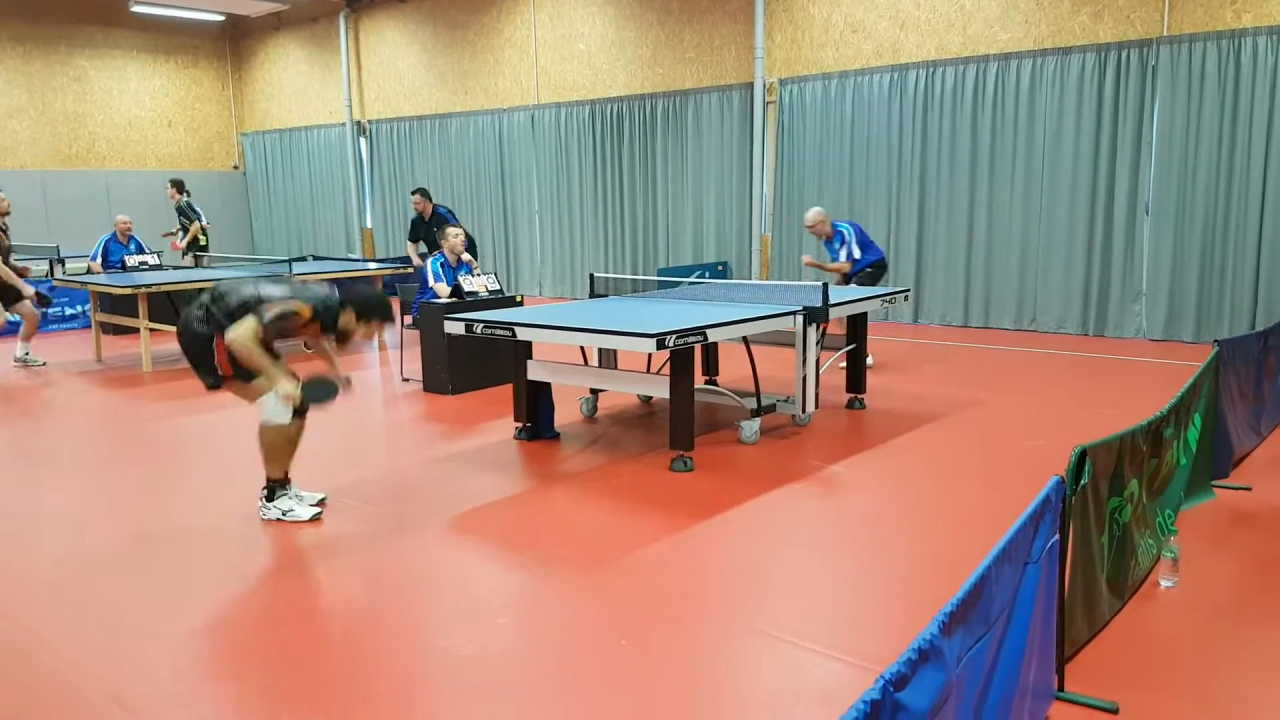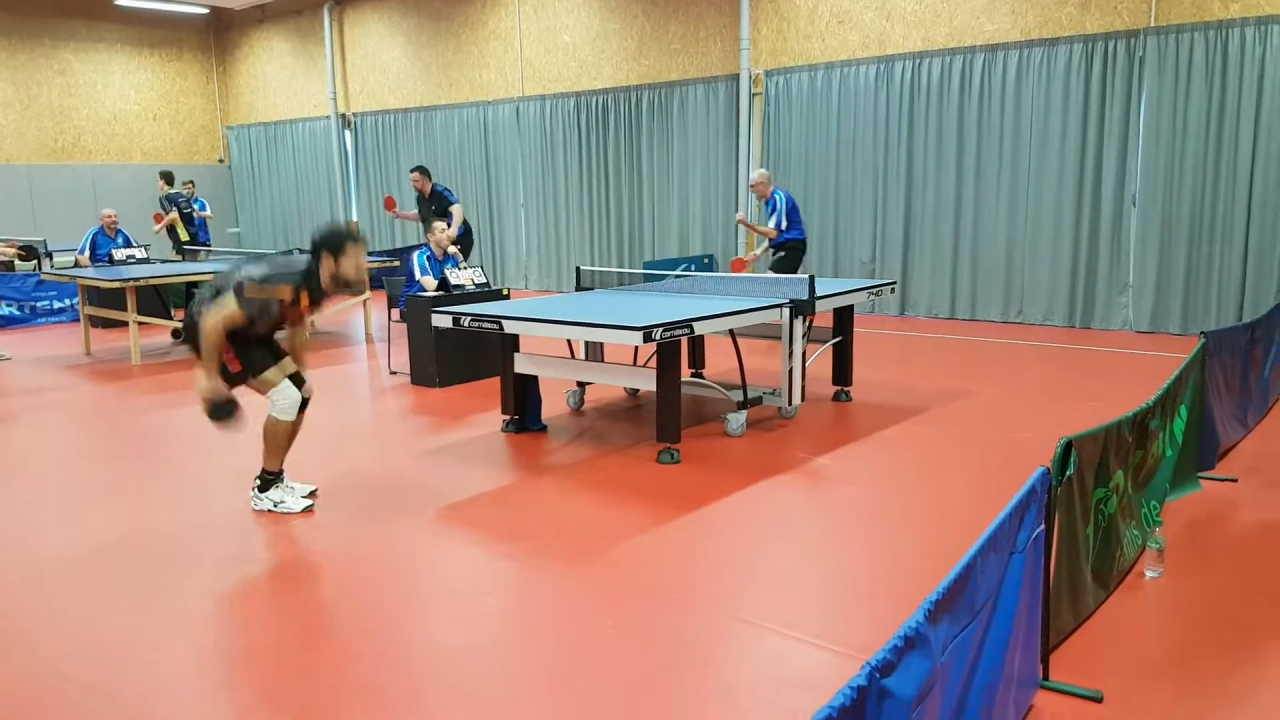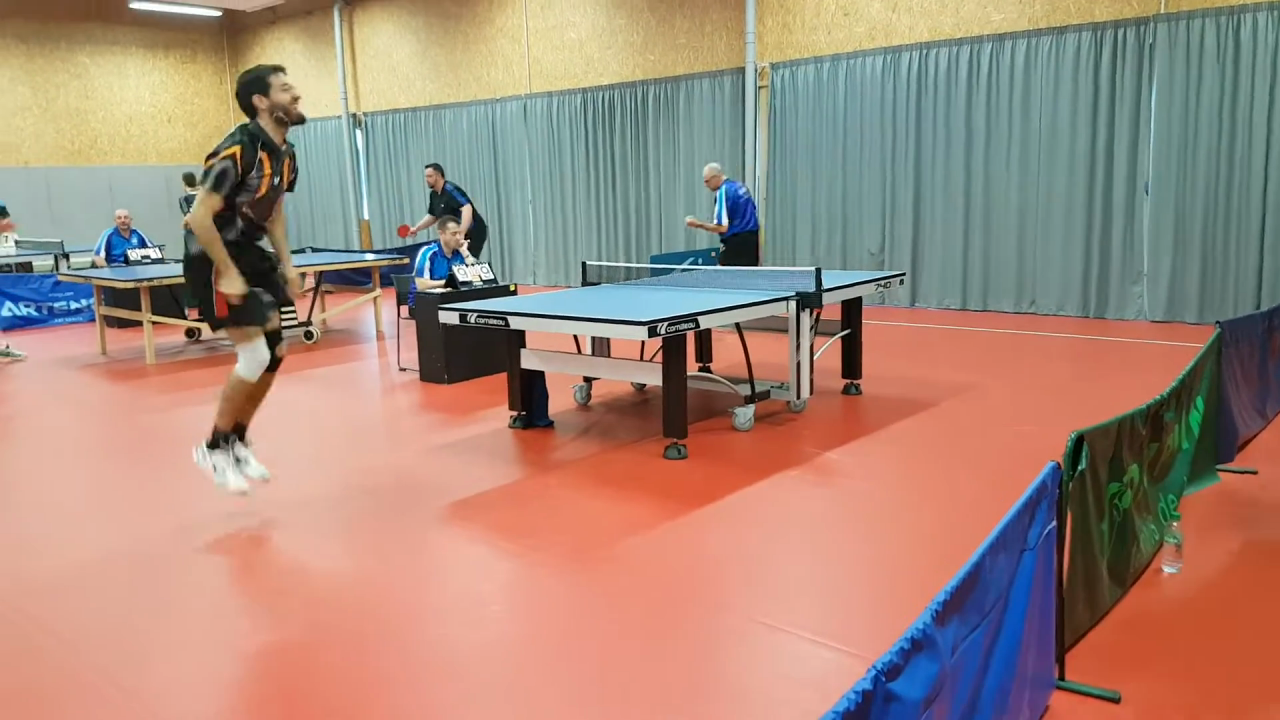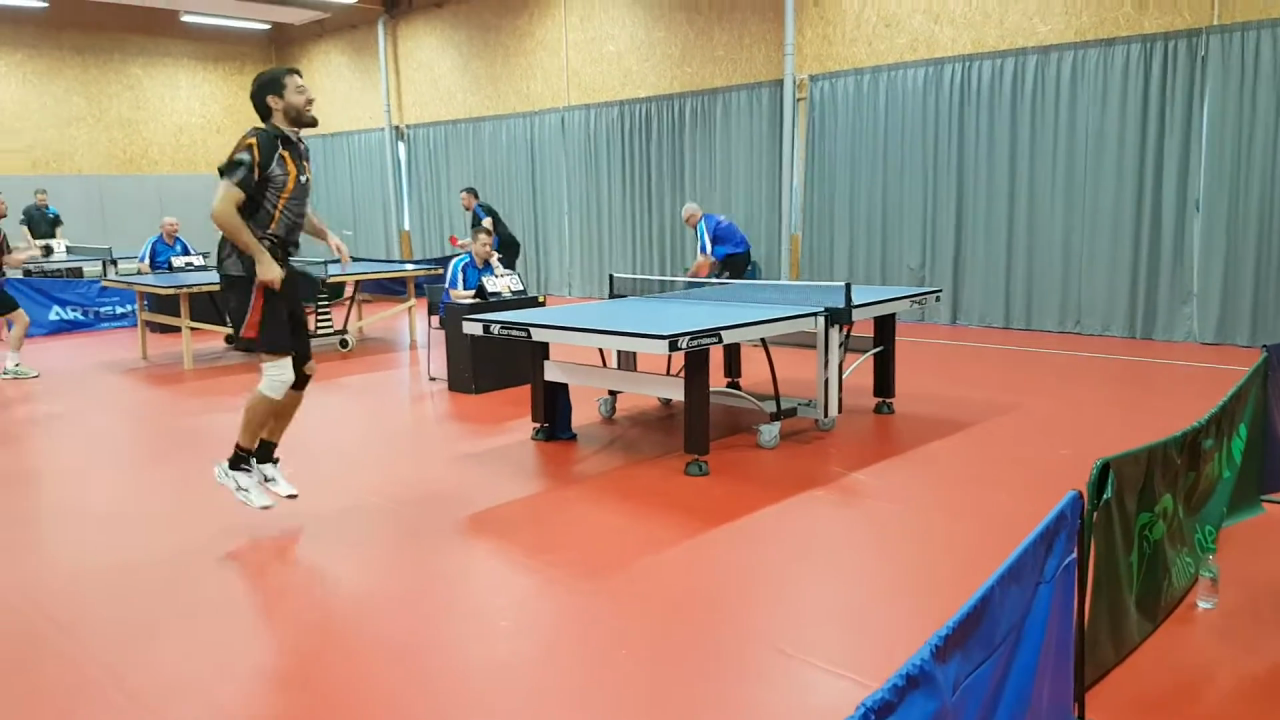
dt=0.4s
person 1, frame 1
left shoulder: (329, 304)
right shoulder: (303, 310)
left elbow: (319, 335)
right elbow: (237, 337)
left wrist: (336, 370)
right wrist: (279, 378)
right hip: (204, 331)
left knee: (298, 402)
right knee: (276, 403)
left ankle: (281, 485)
right ankle: (274, 496)
person 1, frame 2
left shoulder: (318, 285)
right shoulder: (283, 288)
left elbow: (298, 327)
right elbow: (214, 321)
left wrist: (299, 363)
right wrist: (208, 374)
left hip: (246, 327)
right hip: (214, 323)
left knee: (300, 393)
right knee: (286, 397)
left ankle: (274, 474)
right ankle: (267, 487)
person 1, frame 3
left shoulder: (286, 154)
right shoulder: (238, 150)
right elbow: (200, 216)
left wrist: (287, 264)
right wrist: (227, 273)
left hip: (253, 254)
right hip: (223, 258)
left knee: (274, 354)
right knee: (255, 357)
left ankle: (236, 440)
right ankle: (215, 446)
person 1, frame 4
left shoulder: (298, 148)
right shoulder: (256, 146)
right elbow: (221, 211)
left wrist: (324, 233)
right wrist: (261, 258)
left hip: (280, 272)
right hip: (252, 275)
left knee: (303, 371)
right knee: (280, 375)
left ankle: (265, 459)
right ankle: (238, 464)
